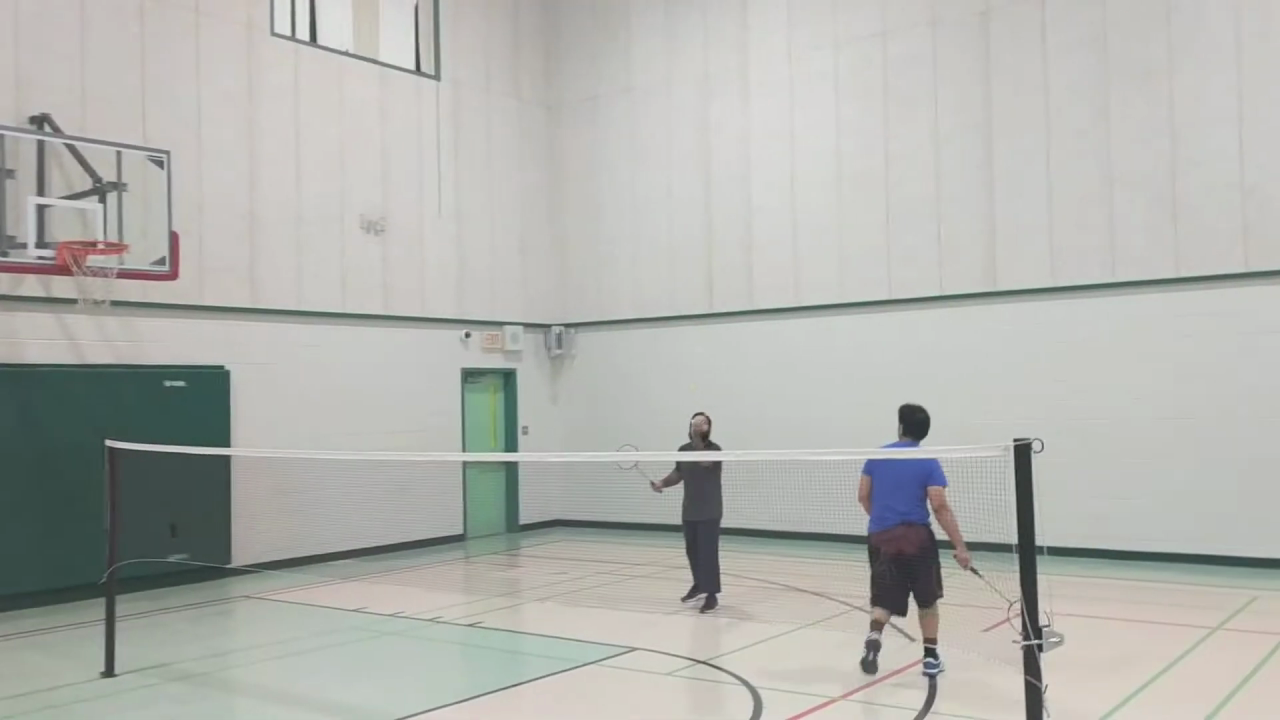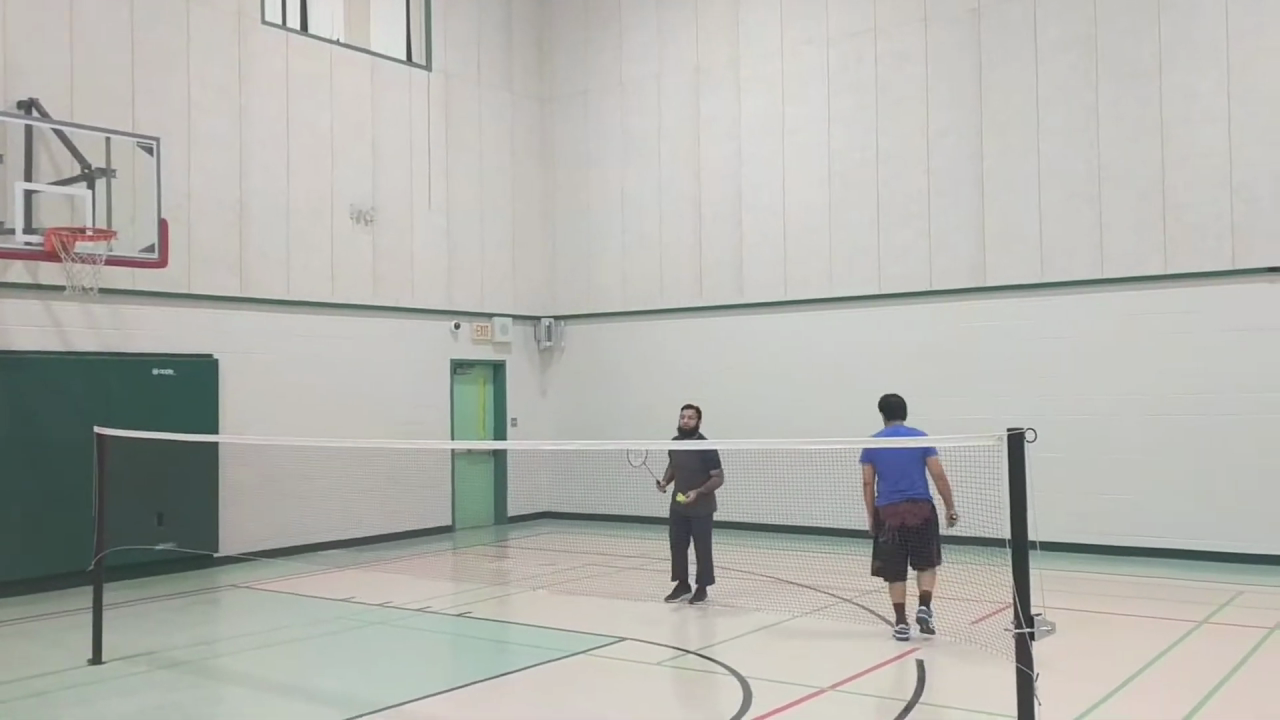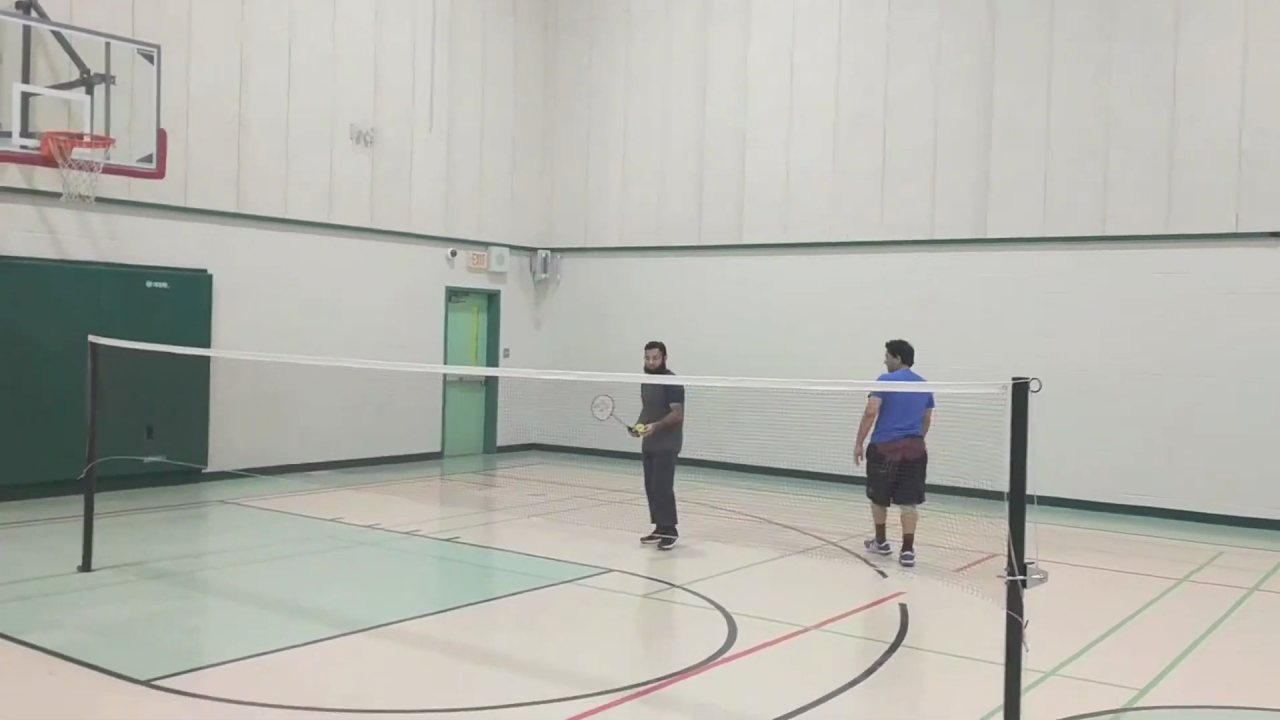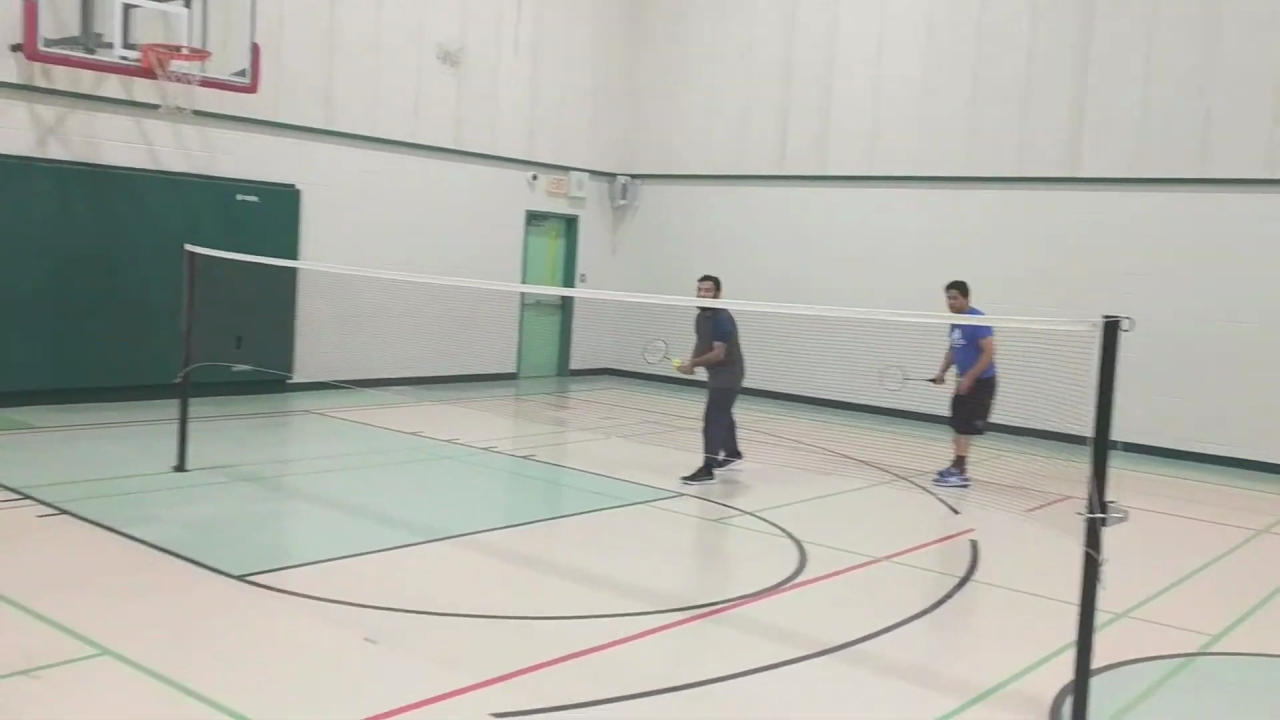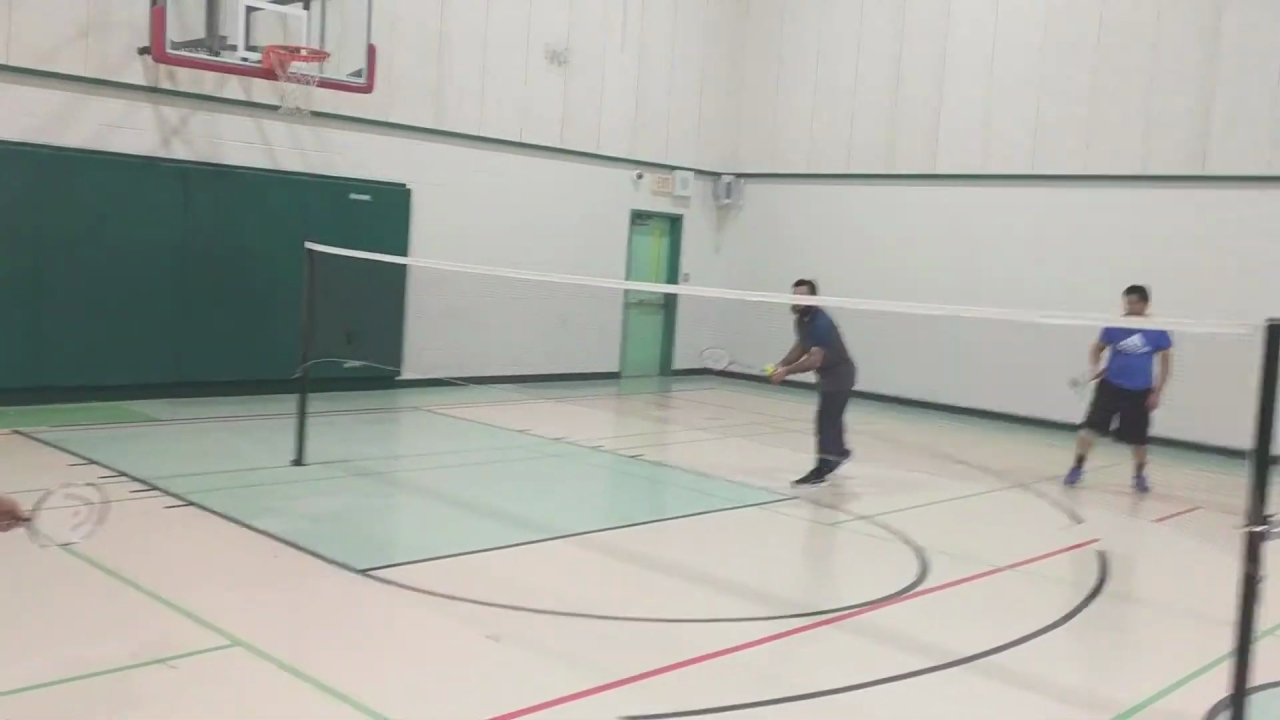
dt=0.7s
person 1, frame 1
left shoulder: (877, 456)
right shoulder: (929, 463)
left elbow: (863, 497)
right elbow: (939, 508)
right wrist: (959, 547)
left hip: (881, 537)
right hip: (916, 536)
left knee: (884, 601)
right knee: (927, 598)
left ankle: (874, 636)
right ankle: (930, 657)
person 1, frame 2
left shoulder: (872, 443)
right shoulder: (921, 438)
left elbow: (868, 484)
right elbow: (939, 476)
left wrist: (871, 515)
right wrist: (950, 509)
left hip: (888, 512)
right hip: (920, 509)
left knee: (895, 571)
right knee: (927, 564)
left ankle: (901, 624)
right ankle: (924, 607)
person 1, frame 3
left shoulder: (885, 380)
left elbow: (871, 413)
right elbow: (926, 421)
left wrist: (859, 444)
left hip: (885, 447)
right hip: (915, 447)
left knee: (879, 496)
right knee: (909, 502)
left ankle: (880, 541)
right ankle: (907, 551)
person 1, frame 4
right shoulder: (957, 322)
left elbow: (989, 352)
right elbow: (954, 350)
left wrist: (968, 378)
right wrist: (942, 371)
left hip: (980, 382)
right hip: (967, 380)
left knee: (965, 426)
right knee: (960, 424)
left ankle: (960, 473)
right ankle: (958, 466)
person 1, frame 5
left shoulder: (1157, 331)
right shoulder: (1114, 327)
left elbow: (1166, 361)
right elbow: (1096, 349)
left wrist: (1158, 391)
right wrist: (1094, 367)
left hip: (1140, 392)
right hip: (1111, 386)
left knee: (1138, 437)
right knee: (1092, 425)
left ankle: (1139, 475)
right ankle: (1078, 467)
person 2, frame 1
left shoulder: (714, 450)
right shoulder: (684, 450)
left elbow: (703, 462)
right elbow: (678, 473)
left wrist: (698, 440)
right wrist: (663, 483)
left hip: (709, 512)
right hip: (689, 511)
left knee: (708, 552)
right knee: (692, 550)
left ankle: (711, 595)
right ankle: (699, 584)
person 2, frame 2
left shoulder: (706, 448)
right shoulder: (675, 443)
left elbow: (718, 478)
left wrist: (698, 492)
right wrist: (665, 481)
left hip: (701, 507)
right hip: (678, 505)
left knee: (702, 547)
right knee: (677, 545)
left ankle: (702, 587)
right ankle: (682, 584)
person 2, frame 3
left shoulder: (672, 382)
right shoulder: (646, 382)
left elbow: (677, 414)
left wrist: (656, 425)
right wrist: (639, 425)
left hip: (667, 443)
right hip: (649, 443)
left knee: (661, 484)
right knee: (652, 486)
left ankle: (670, 529)
right ankle: (662, 528)
person 2, frame 4
left shoulder: (722, 318)
right shoulder: (701, 317)
left elbow: (719, 353)
left wrist: (694, 363)
right wrist: (691, 362)
left hip: (728, 374)
right hip: (717, 374)
left knee: (714, 418)
right knee: (722, 415)
left ankle: (707, 469)
right ankle: (732, 453)
person 2, frame 5
left shoulder: (820, 323)
right shoulder: (802, 319)
left elbow: (815, 360)
right elbow: (801, 346)
left wrist: (787, 371)
right wrist: (782, 366)
left hip: (839, 374)
right hip: (829, 375)
left knee: (826, 420)
right knee: (830, 418)
left ankle: (822, 471)
right ankle: (840, 451)
